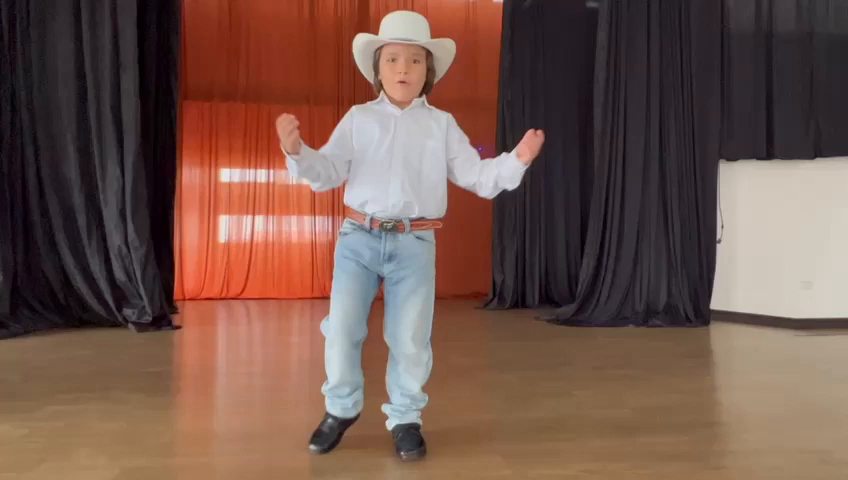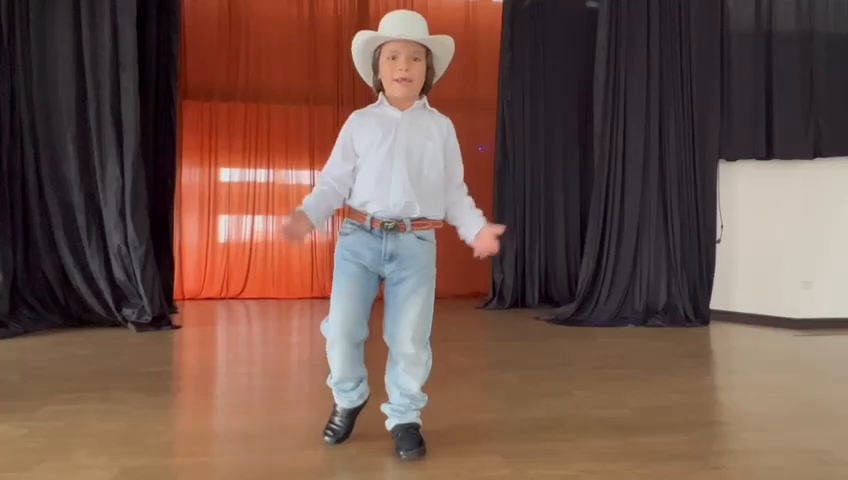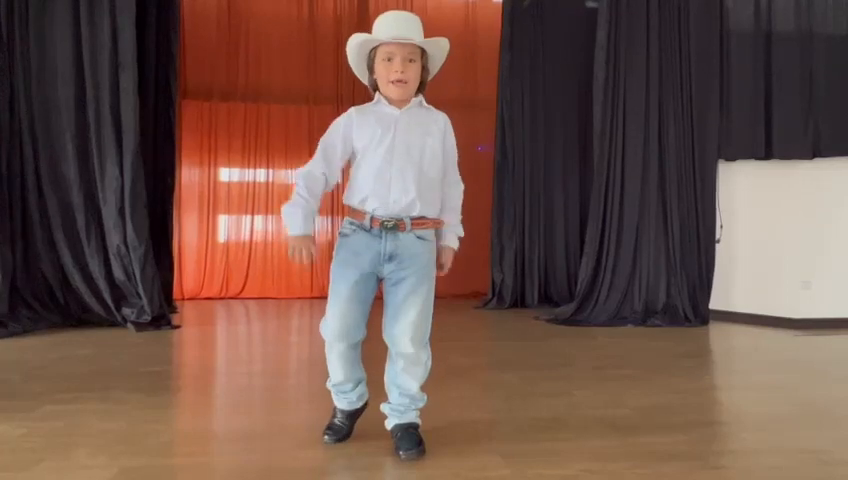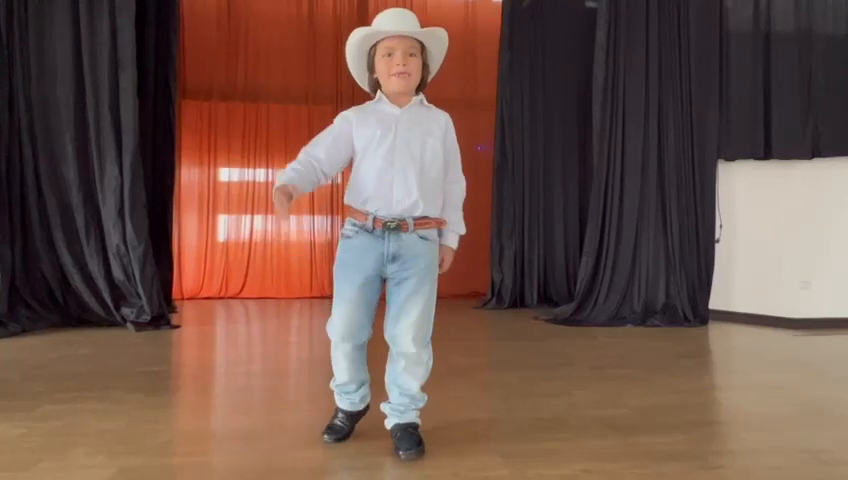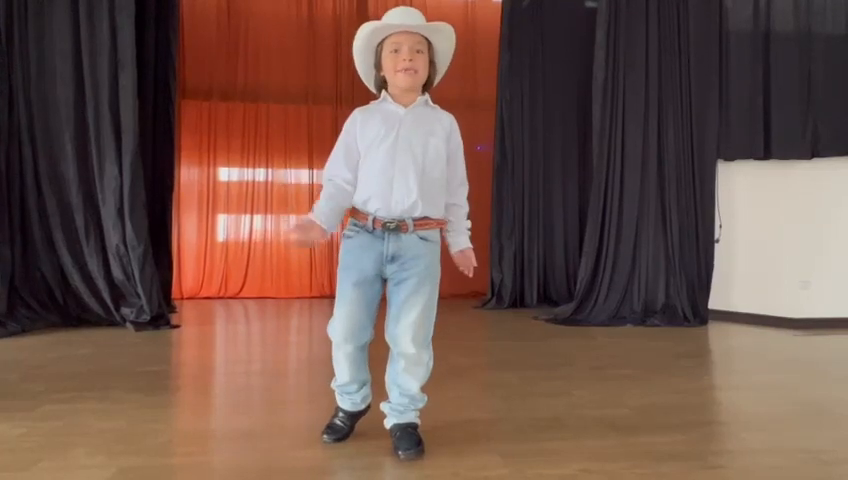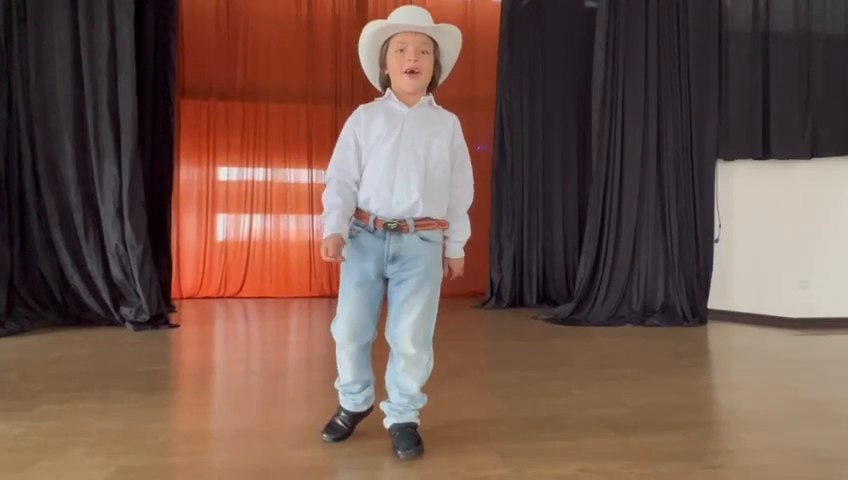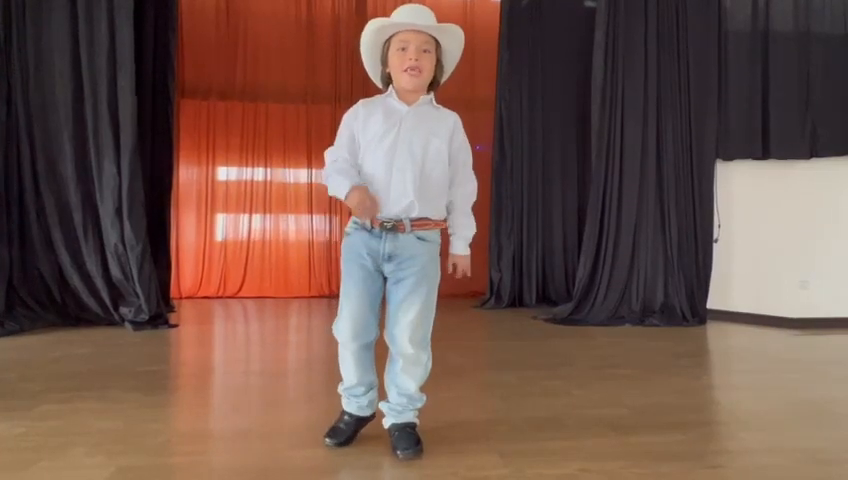
dt=0.2s
person 1, frame 1
left shoulder: (441, 124)
right shoulder: (358, 118)
left elbow: (475, 175)
right elbow: (326, 172)
left wrist: (517, 160)
right wrist: (296, 152)
left hip: (414, 242)
right hip: (359, 237)
left knee: (410, 339)
right knee: (341, 329)
left ankle: (405, 419)
right ankle: (341, 410)
person 1, frame 2
left shoulder: (440, 126)
right shoulder: (359, 122)
left elbow: (453, 191)
right elbow: (333, 183)
left wrist: (476, 230)
right wrist: (307, 216)
left hip: (415, 242)
right hip: (359, 237)
left knee: (411, 338)
right knee: (342, 328)
left ankle: (404, 419)
right ankle: (349, 401)
person 1, frame 3
left shoulder: (438, 123)
right shoulder: (355, 121)
left elbow: (451, 189)
right elbow: (319, 170)
left wrist: (449, 241)
right wrist: (299, 223)
left hip: (415, 242)
right hip: (359, 236)
left knee: (410, 338)
right knee: (340, 329)
left ankle: (404, 418)
right ankle: (349, 403)
person 1, frame 4
left shoulder: (439, 122)
right shoulder: (355, 120)
left elbow: (453, 187)
right elbow: (316, 163)
left wrist: (451, 237)
right wrist: (289, 185)
left hip: (417, 242)
right hip: (361, 236)
left knee: (411, 338)
right knee: (346, 330)
left ankle: (404, 418)
right ankle: (351, 403)
person 1, frame 5
left shoulder: (444, 123)
right shoulder: (362, 120)
left elbow: (455, 190)
right elbow: (339, 181)
left wrist: (460, 241)
right wrist: (320, 222)
left hip: (419, 243)
right hip: (363, 237)
left knee: (411, 339)
right knee: (347, 330)
left ankle: (403, 418)
right ankle: (352, 403)
person 1, frame 6
left shoulder: (447, 124)
right shoulder: (364, 118)
left elbow: (460, 192)
right elbow: (340, 180)
left wrist: (454, 247)
right wrist: (334, 230)
left hip: (421, 244)
right hip: (365, 239)
left knee: (411, 339)
right knee: (350, 331)
left ankle: (403, 418)
right ankle: (355, 402)
person 1, frame 7
left shoulder: (447, 123)
right shoulder: (362, 114)
left elbow: (461, 189)
right elbow: (336, 164)
left wrist: (460, 244)
right wrist: (349, 189)
left hip: (418, 242)
right hip: (363, 236)
left knee: (409, 338)
right knee: (353, 332)
left ankle: (402, 419)
right ankle: (357, 407)
